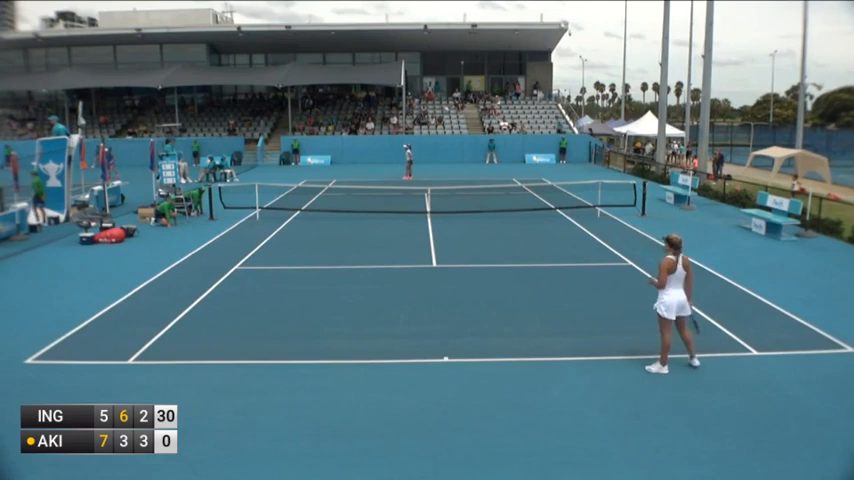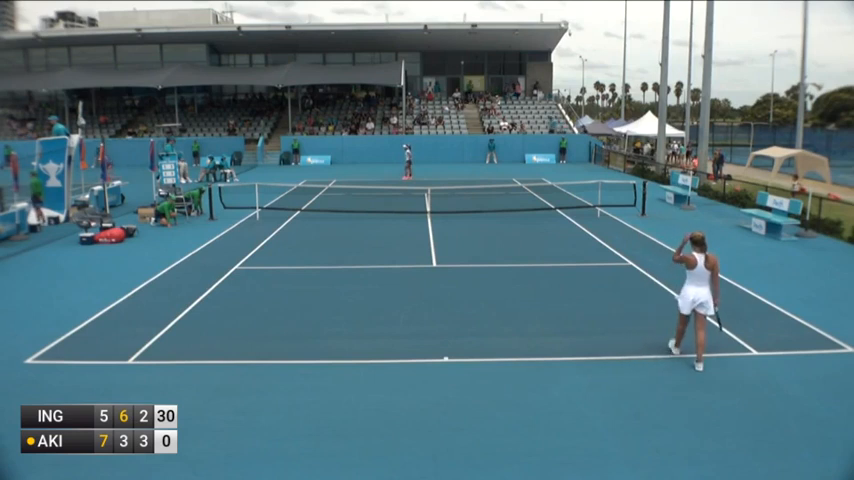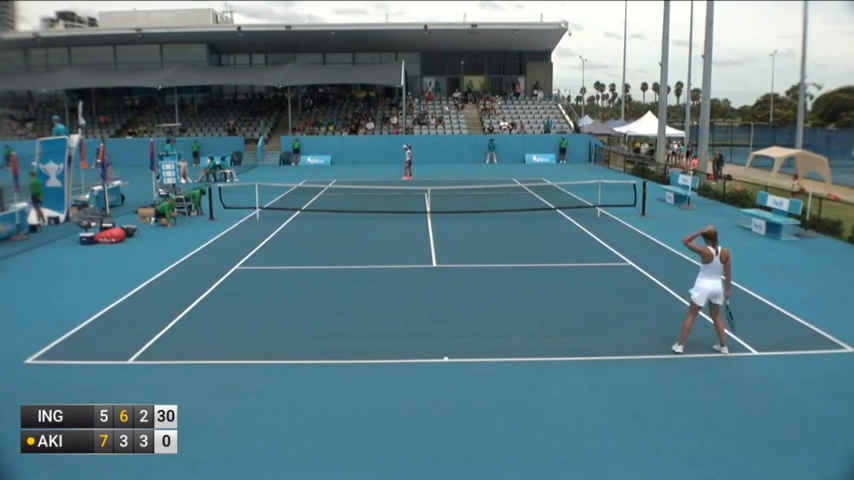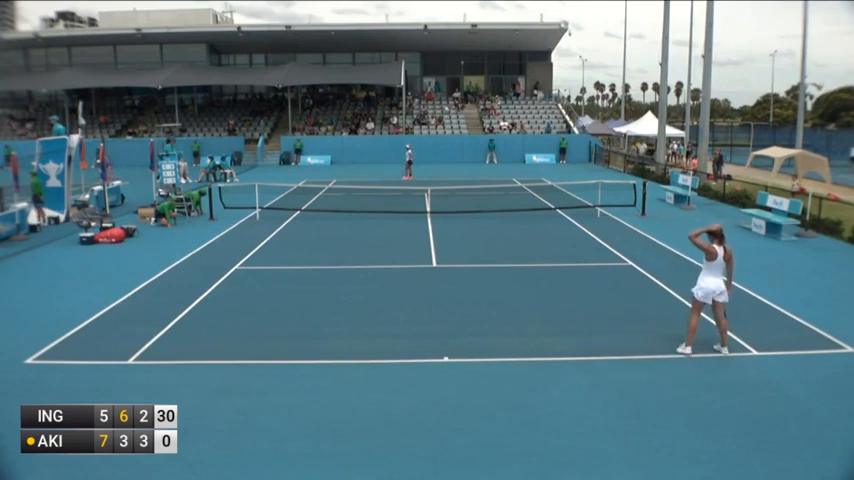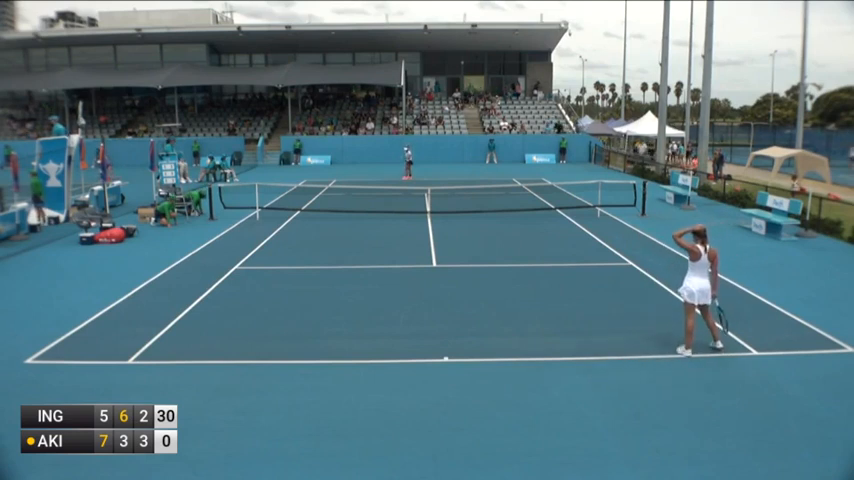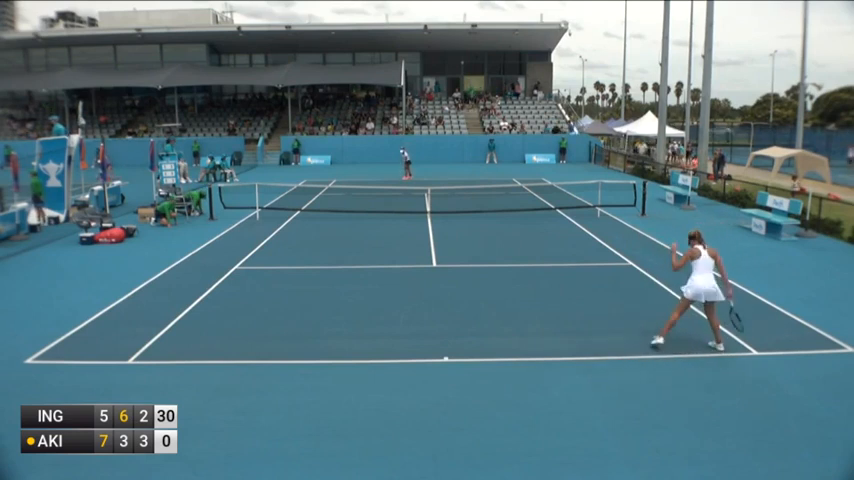
dt=0.7s
person 1, frame 1
left shoulder: (665, 262)
right shoulder: (685, 260)
left elbow: (661, 285)
right elbow: (689, 283)
left wrist: (652, 281)
right wrist: (688, 299)
left hip: (667, 299)
right hip: (680, 297)
left knee: (665, 333)
right knee: (683, 330)
left ankle: (662, 365)
right ankle: (693, 358)
person 1, frame 2
left shoulder: (688, 258)
right shoulder: (713, 259)
left elbow: (675, 258)
right elbow: (715, 281)
left wrist: (683, 243)
right wrist: (716, 297)
left hip: (689, 294)
right hip: (704, 295)
left knee: (682, 324)
right knee: (700, 330)
left ankle: (676, 346)
right ankle: (699, 362)
person 1, frame 3
left shoulder: (704, 251)
right shoulder: (726, 253)
left elbow: (686, 241)
right elbow: (728, 274)
left wrist: (699, 233)
right wrist: (728, 289)
left hip: (703, 286)
right hip: (717, 287)
left knee: (691, 316)
right knee: (716, 317)
left ankle: (679, 345)
right ankle: (723, 346)
person 1, frame 4
left shoulder: (709, 249)
right shoulder: (728, 252)
left elbow: (691, 236)
right elbow: (730, 272)
left wrist: (706, 229)
right wrist: (729, 288)
left hip: (705, 285)
right hip: (719, 286)
left knee: (694, 315)
right knee: (721, 317)
left ankle: (687, 346)
right ankle: (723, 346)
person 1, frame 5
left shoulder: (693, 249)
right shoulder: (713, 252)
left elbow: (675, 236)
right elbow: (714, 272)
left wrist: (691, 229)
right wrist: (714, 289)
left hip: (691, 286)
right hip: (705, 286)
left knee: (689, 318)
right knee: (707, 315)
left ankle: (687, 348)
right ankle: (717, 342)
person 1, frame 6
left shoulder: (691, 252)
right shoulder: (713, 252)
left elbow: (675, 267)
right elbow: (723, 271)
left wrist: (673, 252)
right wrist: (729, 288)
left hip: (695, 285)
right hip: (710, 286)
left knee: (678, 312)
right knee: (711, 316)
left ankle: (660, 337)
right ankle: (718, 344)
